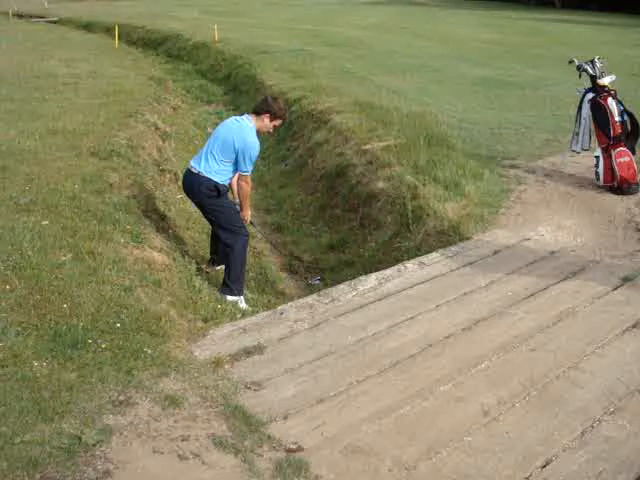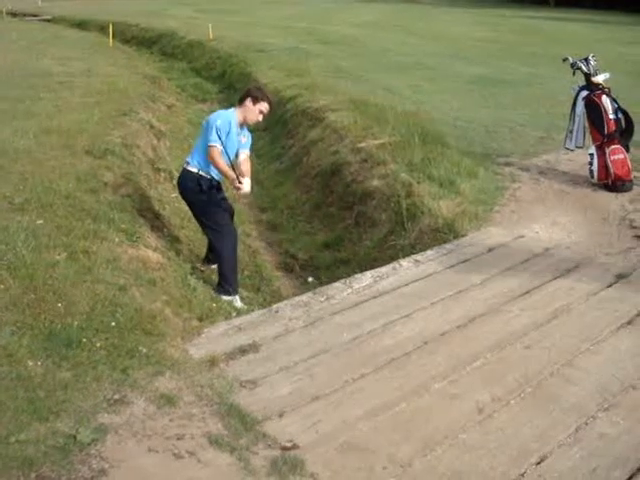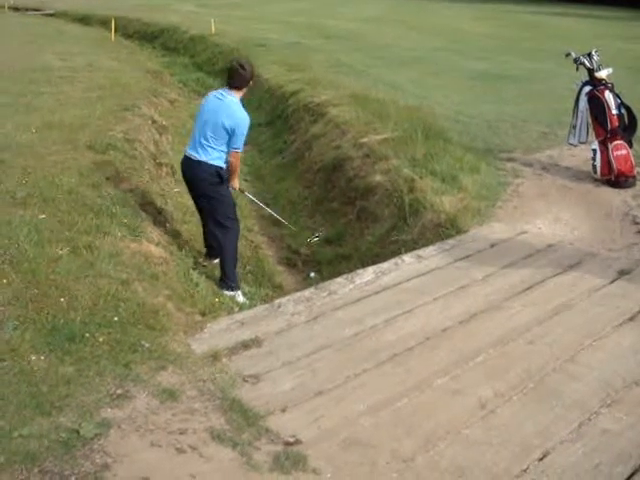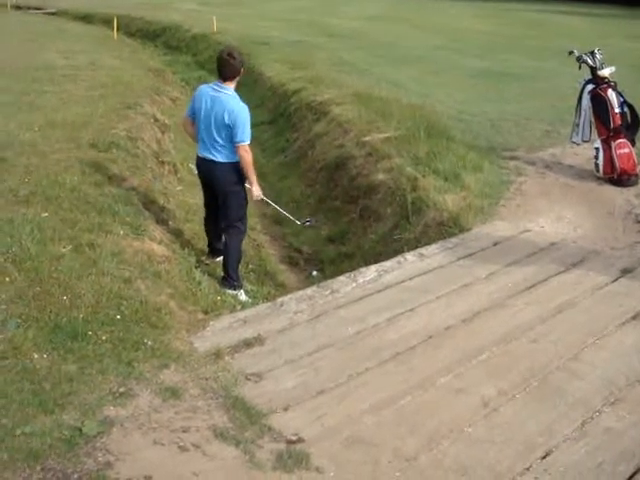
dt=1s
person 1, frame 1
left shoulder: (234, 121)
right shoulder: (250, 141)
right elbow: (244, 181)
left wrist: (238, 205)
right wrist: (245, 209)
left hip: (192, 177)
right hip: (206, 187)
left knee: (225, 217)
right knee: (239, 234)
left ankle: (218, 259)
right ankle: (233, 291)
person 1, frame 2
left shoulder: (245, 133)
right shoulder: (221, 119)
left elbow: (243, 159)
right elbow: (213, 155)
left wrist: (246, 179)
right wrist: (233, 179)
left hip: (209, 181)
right hip: (195, 181)
left knee: (226, 215)
right knee: (227, 233)
left ankle: (211, 259)
right ankle: (227, 290)
person 1, frame 3
left shoulder: (211, 97)
right shoulder: (240, 116)
right elbow: (233, 157)
right wrist: (234, 179)
left hip: (189, 163)
right hip: (209, 172)
left knee: (208, 213)
right knee: (228, 225)
left ankle: (212, 253)
right ankle: (229, 284)
person 1, frame 4
left shoulder: (201, 92)
right shoulder: (238, 108)
left elbow: (188, 123)
right elbow: (243, 151)
right wrist: (254, 182)
left hip: (203, 163)
right hip: (227, 170)
left knee: (212, 210)
right knee: (235, 225)
left ankle: (214, 250)
right ankle: (231, 281)
